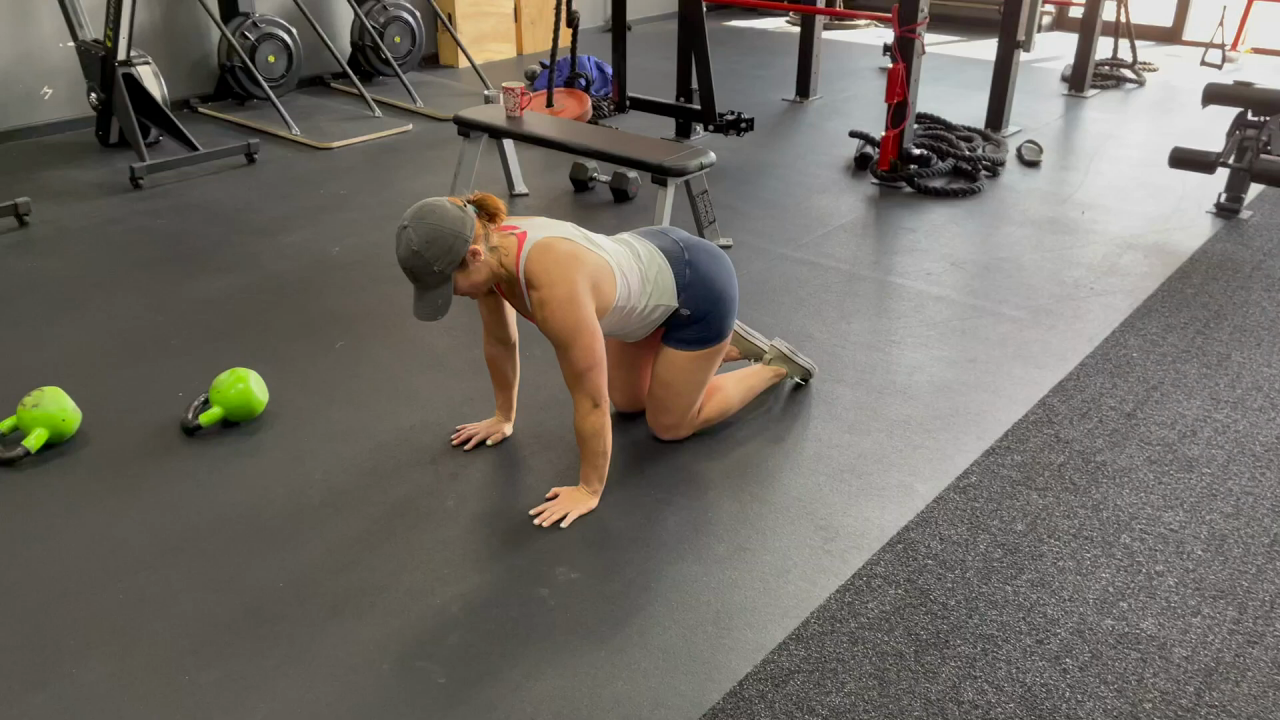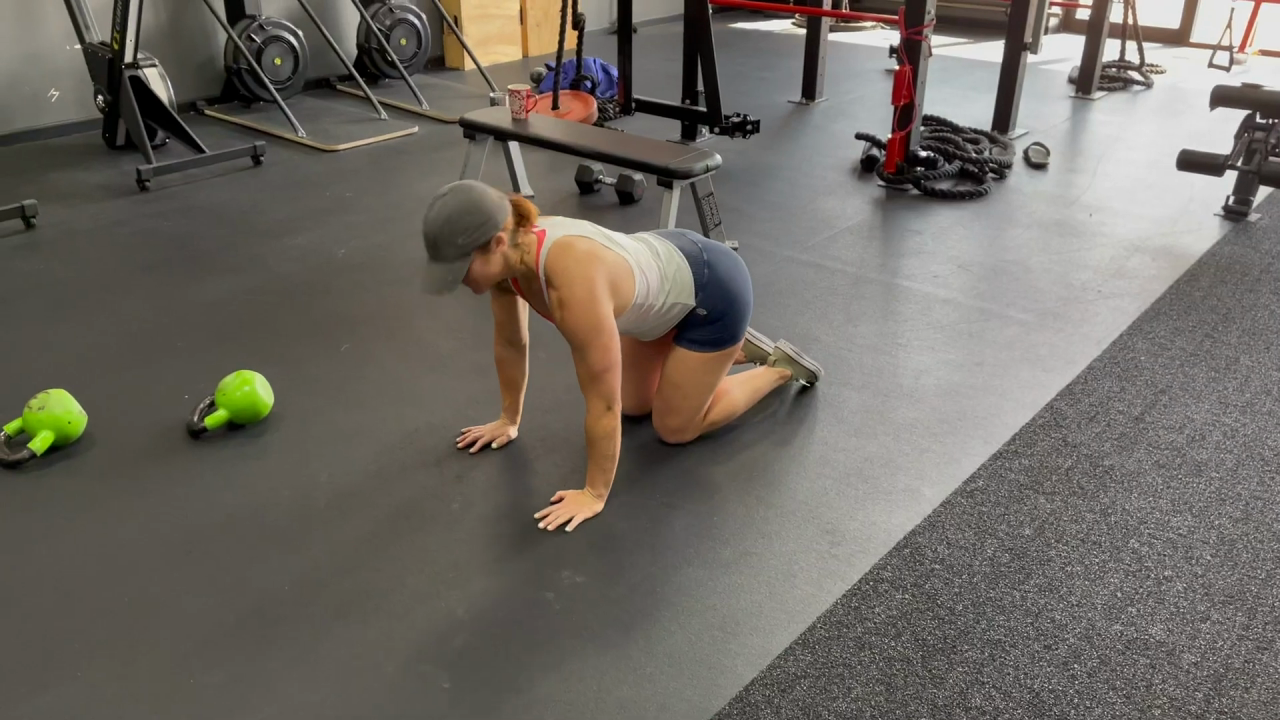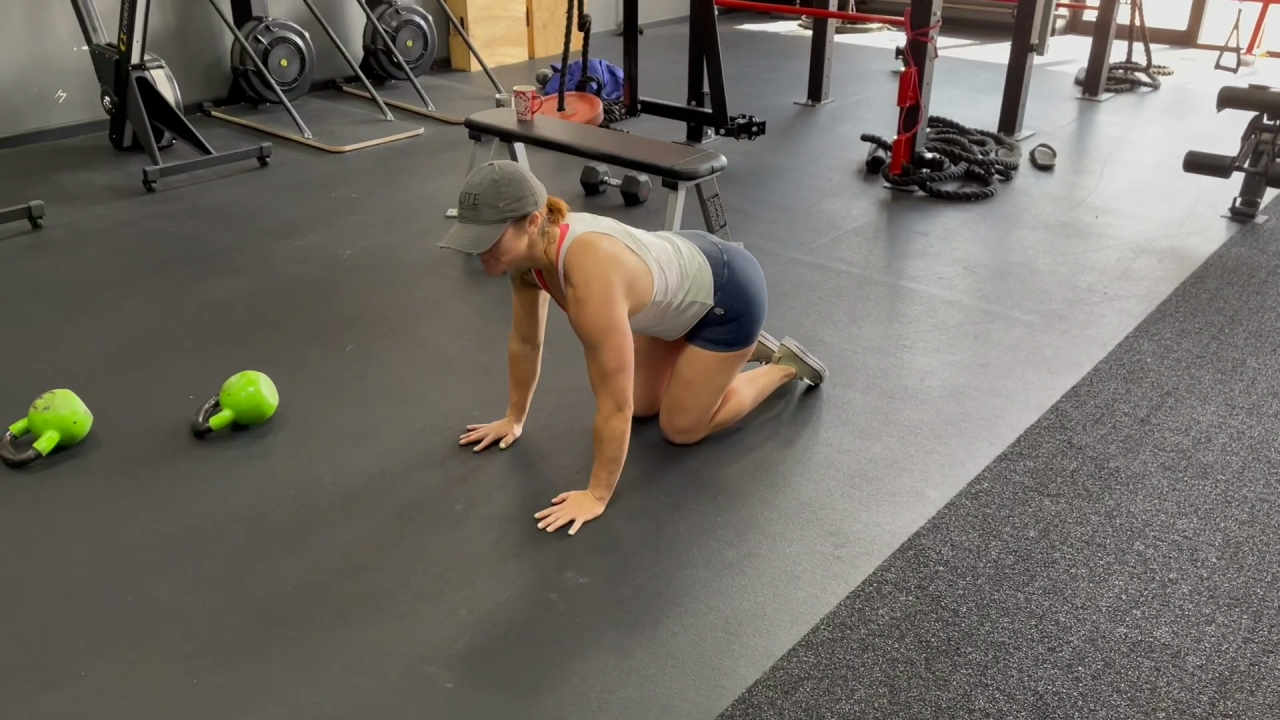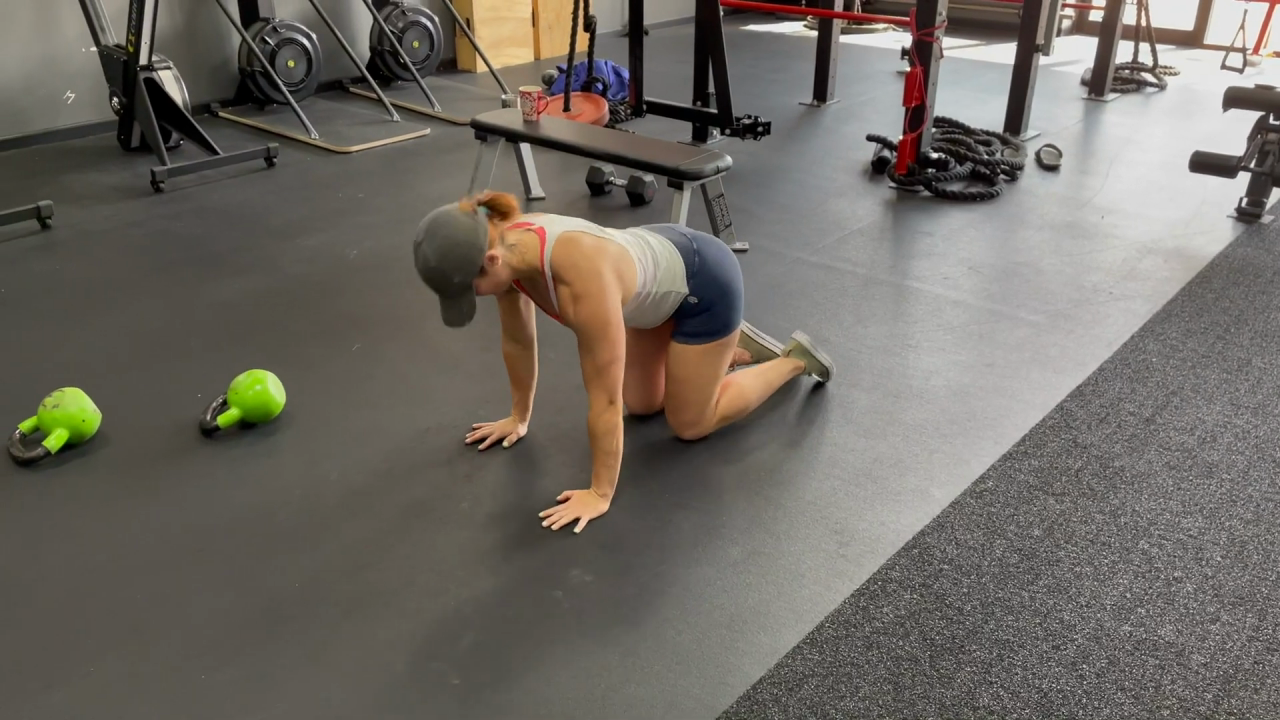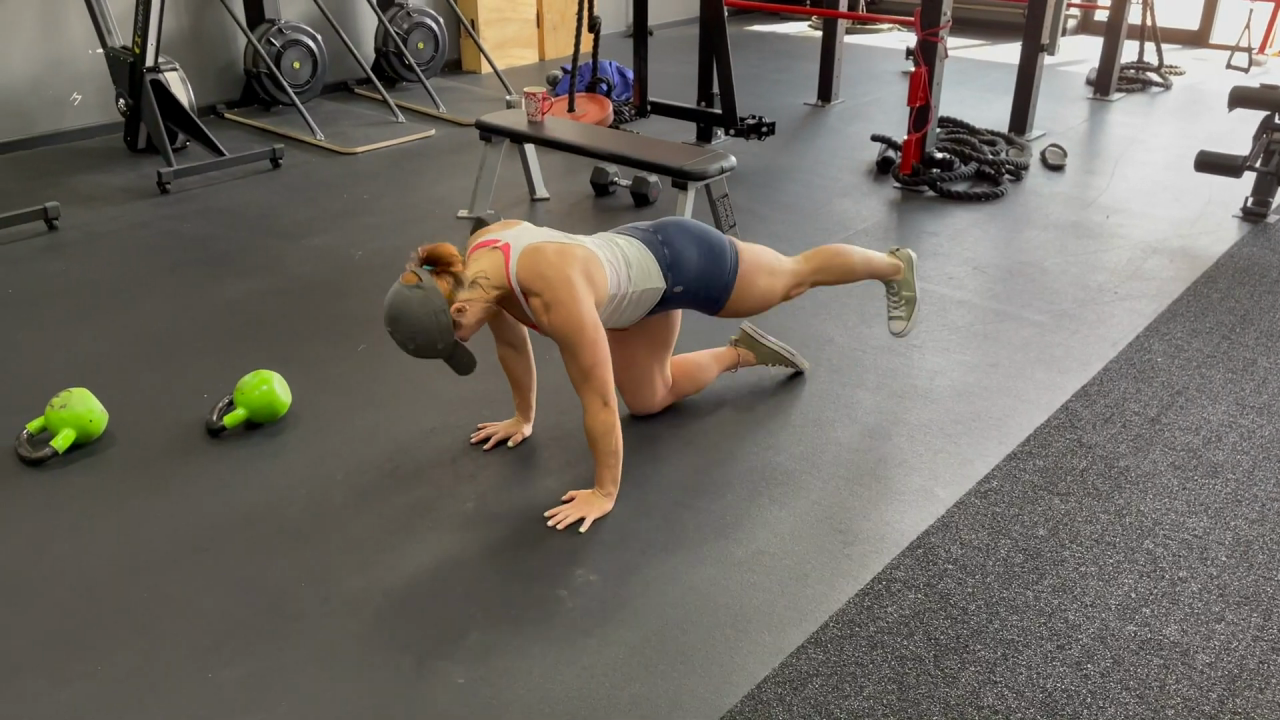
dt=0.5s
person 1, frame 1
left shoulder: (554, 287)
right shoulder: (490, 246)
left elbow: (591, 401)
right elbow: (499, 342)
left wrist: (589, 490)
right wrist: (504, 417)
left hip: (698, 287)
right hip: (652, 258)
left knee: (669, 425)
right knee: (627, 401)
left ankle: (775, 365)
right ankle: (727, 345)
person 1, frame 2
left shoulder: (574, 286)
right shoulder: (506, 251)
left elbow: (602, 403)
right elbow: (510, 343)
left wrist: (594, 494)
right wrist: (509, 419)
left hip: (713, 290)
right hip: (667, 265)
left knee: (674, 428)
right knee: (635, 404)
left ankle: (780, 368)
right ankle: (737, 348)
person 1, frame 3
left shoulder: (591, 280)
right shoulder: (526, 248)
left elbow: (614, 405)
right elbow: (525, 340)
left wrist: (596, 496)
right wrist: (514, 418)
left hip: (729, 293)
right hip: (685, 268)
left knee: (681, 428)
right knee: (643, 405)
left ankle: (785, 366)
right ankle: (749, 348)
person 1, frame 4
left shoulder: (581, 278)
right shoulder: (501, 247)
left elbow: (605, 398)
right elbow: (517, 341)
left wrist: (599, 493)
right wrist: (519, 417)
left hip: (704, 280)
right hip: (662, 262)
left knee: (688, 425)
right knee: (642, 403)
left ankle: (793, 361)
right ankle: (738, 349)
person 1, frame 5
left shoulder: (554, 295)
right shoulder: (475, 267)
left elbow: (599, 401)
right elbow: (511, 342)
left wrist: (604, 493)
right wrist: (523, 417)
left hip: (683, 263)
right hip: (638, 261)
left knee: (796, 278)
right knee: (647, 400)
left ankle: (893, 267)
right ankle: (741, 353)
